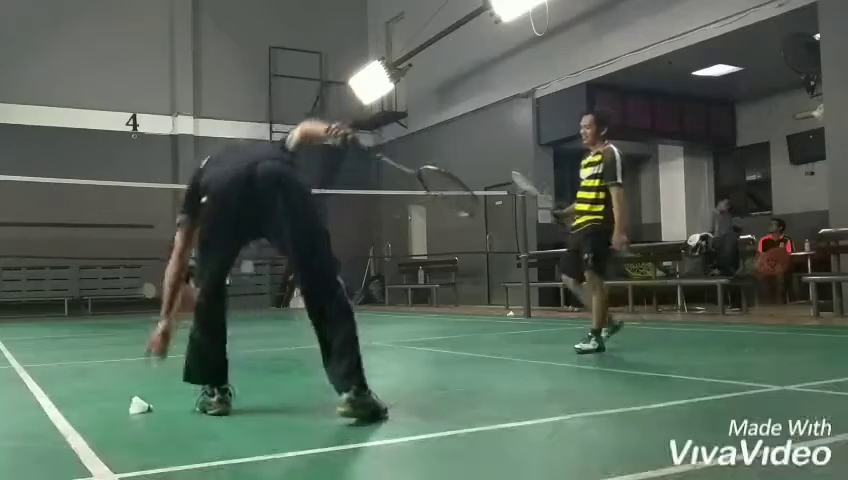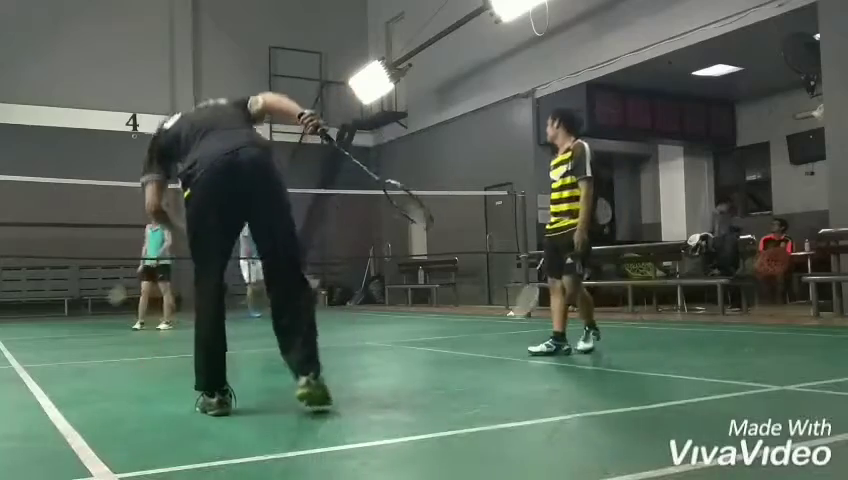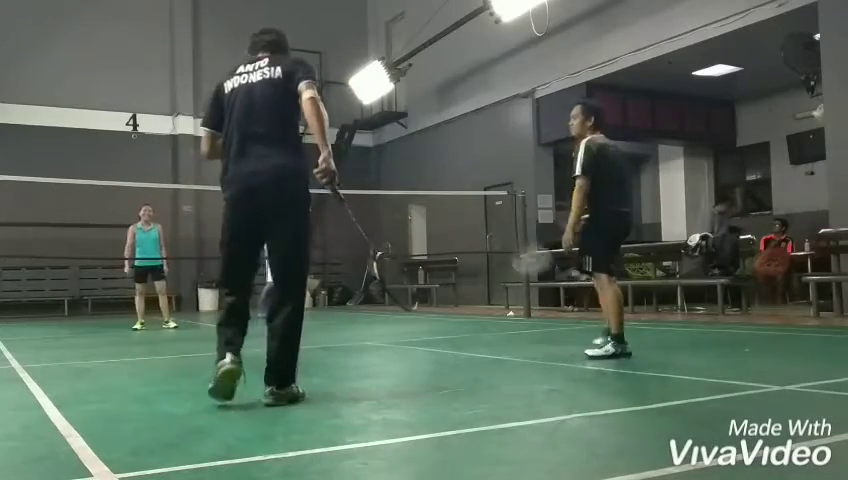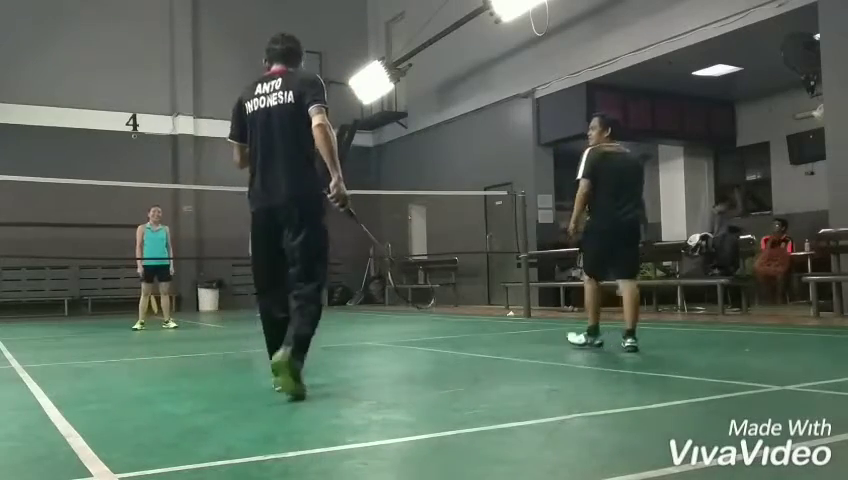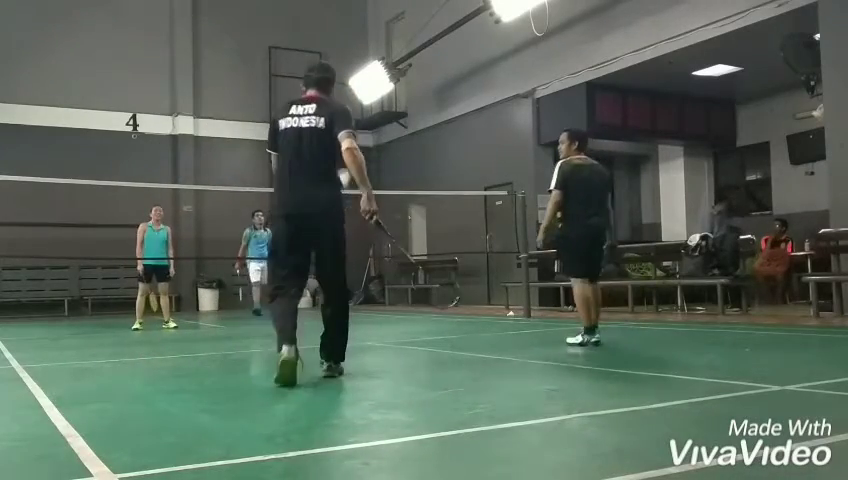
dt=0.7s
person 1, frame 1
left shoulder: (206, 170)
right shoulder: (275, 150)
left elbow: (179, 255)
right elbow: (303, 130)
left wrist: (166, 318)
right wrist: (331, 132)
left hip: (222, 191)
right hip: (277, 177)
left knee: (210, 292)
right knee: (322, 284)
left ankle: (214, 389)
right ankle: (353, 390)
person 1, frame 2
left shoulder: (164, 134)
right shoulder: (228, 107)
left elbow: (153, 205)
right elbow: (264, 100)
left wrist: (178, 225)
right wrist: (299, 115)
left hip: (205, 174)
right hip: (256, 162)
left knee: (208, 288)
right knee: (287, 277)
left ankle: (213, 391)
right ankle: (308, 374)
person 1, frame 3
left shoulder: (227, 82)
right shoulder: (295, 66)
left elbow: (208, 149)
right elbow: (310, 101)
right wrist: (325, 152)
left hip: (239, 185)
right hip: (285, 180)
left knee: (235, 281)
right knee: (287, 283)
left ankle: (229, 356)
right ankle: (279, 383)
person 1, frame 4
left shoulder: (247, 96)
right shoulder: (307, 82)
left elbow: (240, 158)
right elbow: (319, 126)
right wrist: (336, 176)
left hip: (262, 201)
right hip: (301, 197)
left knee: (270, 288)
right knee: (307, 281)
left ankle: (280, 359)
right ankle: (289, 354)
person 1, frame 5
left shoulder: (281, 115)
right shoulder: (336, 111)
right elbow: (349, 150)
right wrist: (367, 195)
left hip: (288, 211)
right hip: (326, 210)
left knee: (284, 285)
right knee: (334, 286)
left ankle: (287, 345)
right ankle: (332, 359)
person 2, frame 1
left shoulder: (610, 155)
right shoulder: (587, 159)
left elbow: (617, 195)
left wrist: (619, 231)
right wrist: (565, 212)
left hip: (597, 228)
right hip: (580, 228)
left knee: (593, 279)
right knee: (570, 278)
left ankle: (596, 335)
right ankle: (608, 322)
person 2, frame 2
left shoulder: (580, 149)
right shoulder: (556, 158)
left elbow: (586, 190)
left wrist: (582, 228)
left hip: (574, 230)
right hip: (554, 231)
left knee: (571, 284)
right knee: (555, 284)
left ankle: (591, 328)
right ankle: (559, 340)
person 2, frame 3
left shoulder: (587, 145)
right shoulder: (612, 149)
left elbow: (582, 187)
left wrist: (570, 227)
left hip: (602, 220)
right hip: (620, 219)
left knee: (604, 278)
right knee: (604, 278)
left ankle: (617, 341)
right ankle: (611, 333)
person 2, frame 4
left shoulder: (593, 154)
right shoulder: (633, 160)
left elbow: (584, 190)
right elbow: (638, 198)
left wrist: (574, 221)
right wrist: (641, 226)
left hip: (601, 225)
right hip: (629, 226)
left knee: (591, 278)
right knee: (627, 279)
left ankle: (592, 333)
right ankle: (630, 336)
person 2, frame 5
left shoulder: (564, 166)
right shoulder: (600, 169)
left elbow: (556, 199)
right elbow: (607, 204)
left wrist: (543, 229)
right wrist: (609, 232)
left hip: (574, 231)
right hip: (597, 230)
left knee: (578, 280)
right knee: (592, 280)
left ankle: (588, 332)
right ankle: (594, 327)
